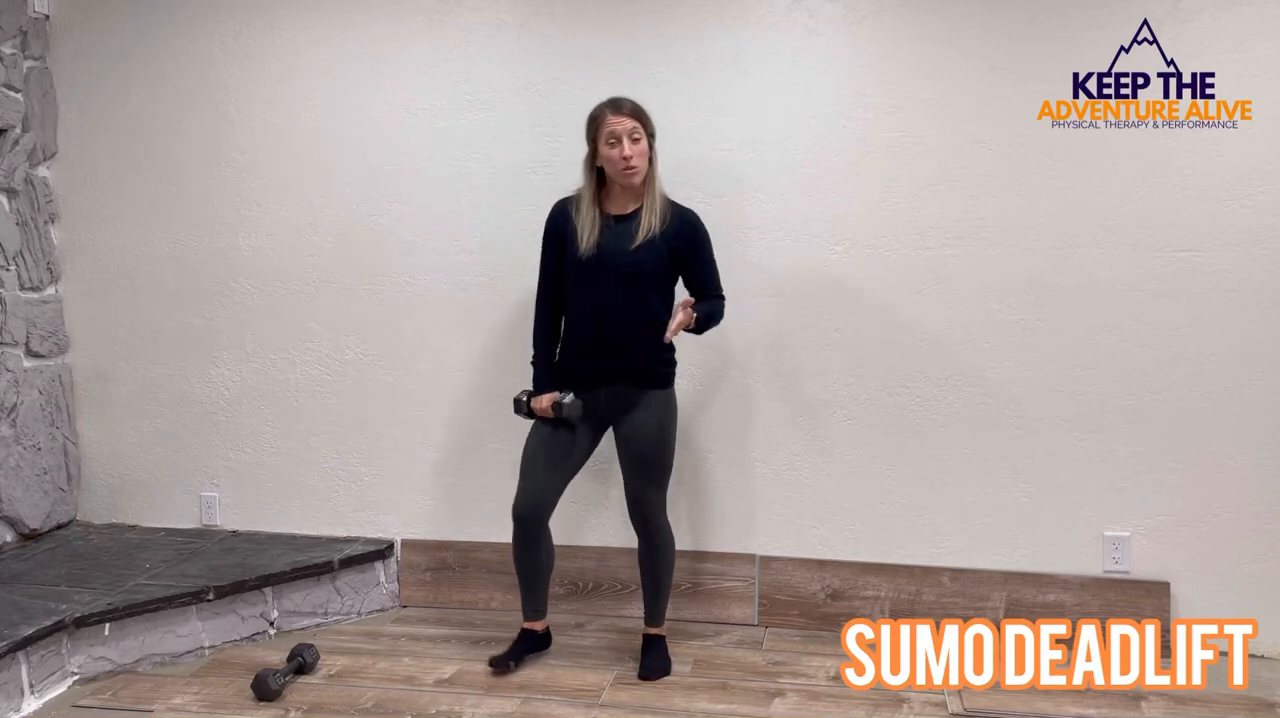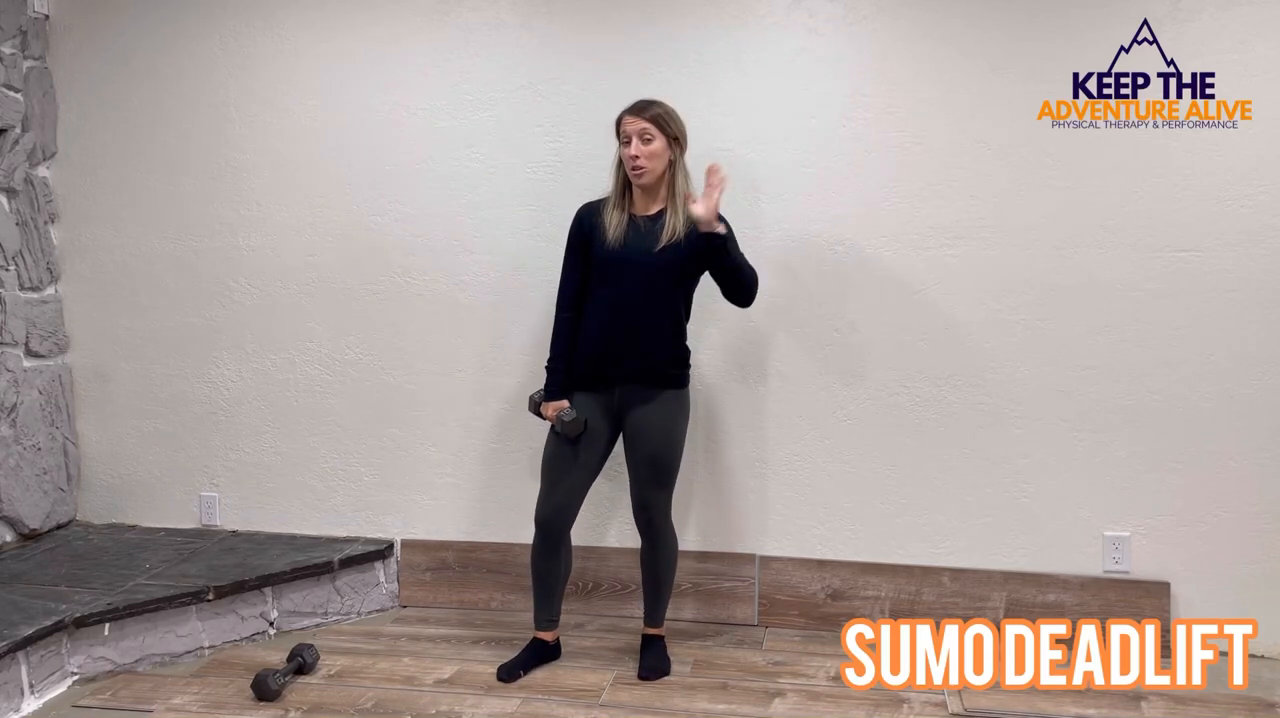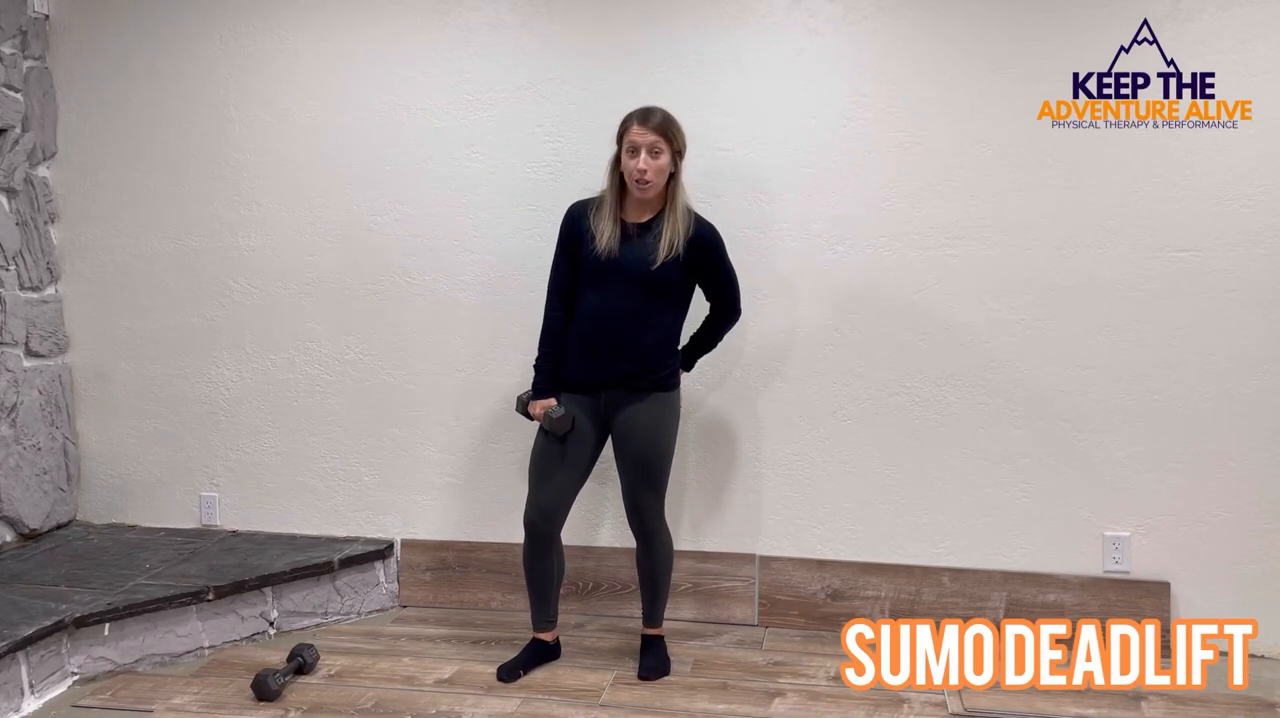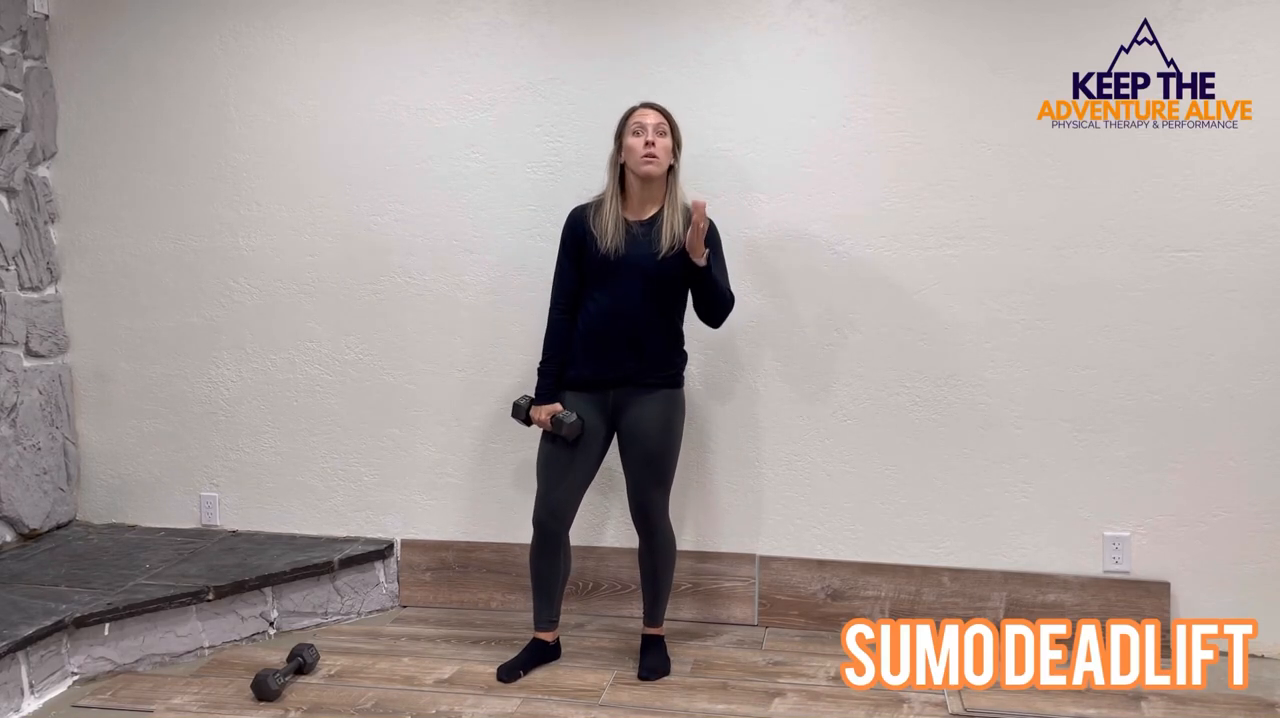
dt=1s
person 1, frame 1
left shoulder: (680, 224)
right shoulder: (566, 218)
left elbow: (714, 301)
right elbow: (549, 304)
left wrist: (691, 316)
right wrist: (543, 382)
left hip: (646, 392)
right hip: (575, 389)
left knee: (649, 516)
right knee: (528, 507)
left ankle: (654, 633)
right ankle: (535, 628)
person 1, frame 2
left shoulder: (698, 226)
right shoulder: (592, 219)
left elbow: (744, 292)
right elbow: (568, 307)
left wrist: (711, 229)
right wrist: (555, 388)
left hip: (659, 392)
right hip: (588, 390)
left knee: (653, 517)
right knee: (551, 514)
left ankle: (653, 635)
right ankle: (544, 637)
person 1, frame 3
left shoulder: (695, 234)
right shoulder: (582, 219)
left elbow: (727, 308)
right elbow: (558, 307)
left wrist: (682, 361)
right wrist: (542, 387)
left hip: (647, 397)
right hip: (576, 392)
left knee: (646, 519)
right knee: (540, 518)
left ankle: (653, 635)
right ankle: (544, 637)
person 1, frame 4
left shoulder: (692, 227)
right shoulder: (584, 222)
left elbow: (715, 314)
right elbow: (562, 311)
left wrist: (698, 256)
right wrist: (546, 392)
left hip: (654, 393)
right hip: (582, 391)
left knee: (651, 518)
right knee: (549, 517)
left ankle: (653, 635)
right ankle: (545, 638)
